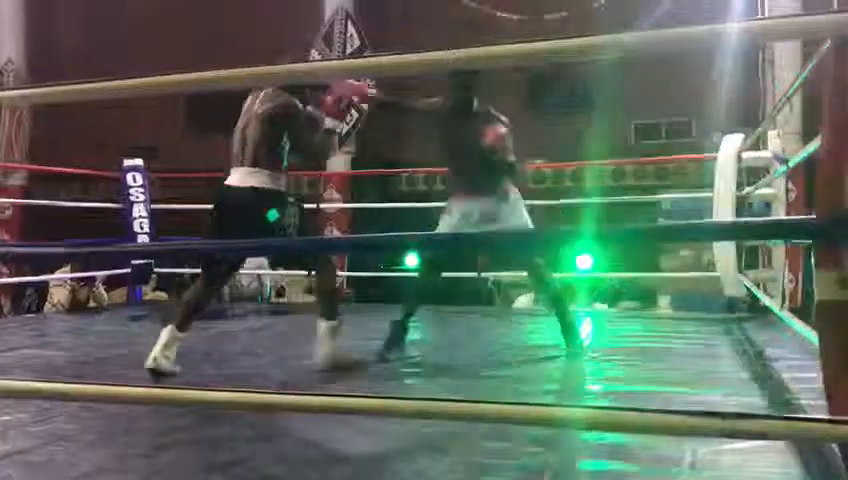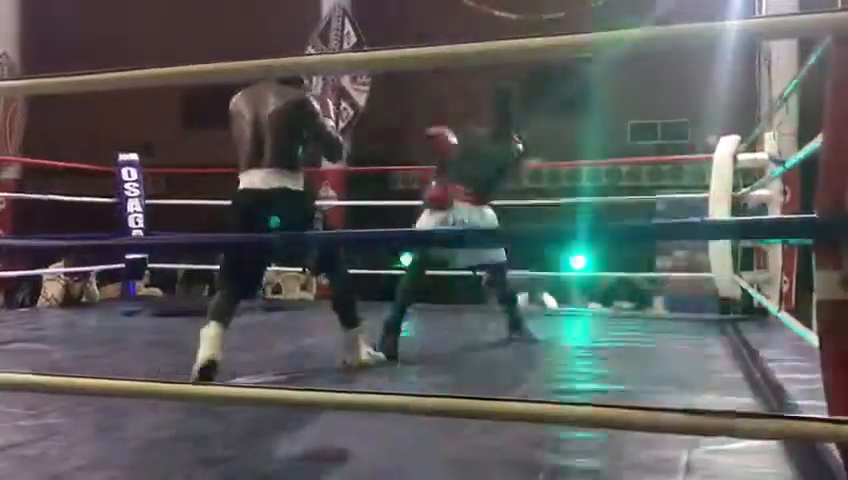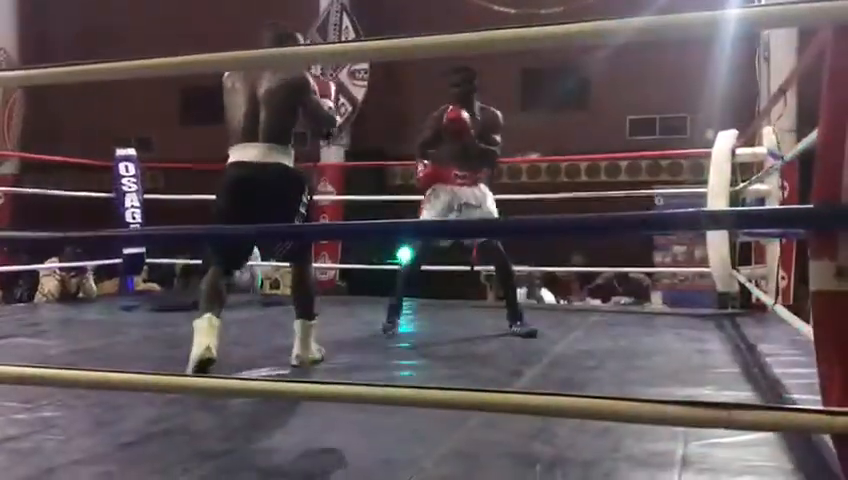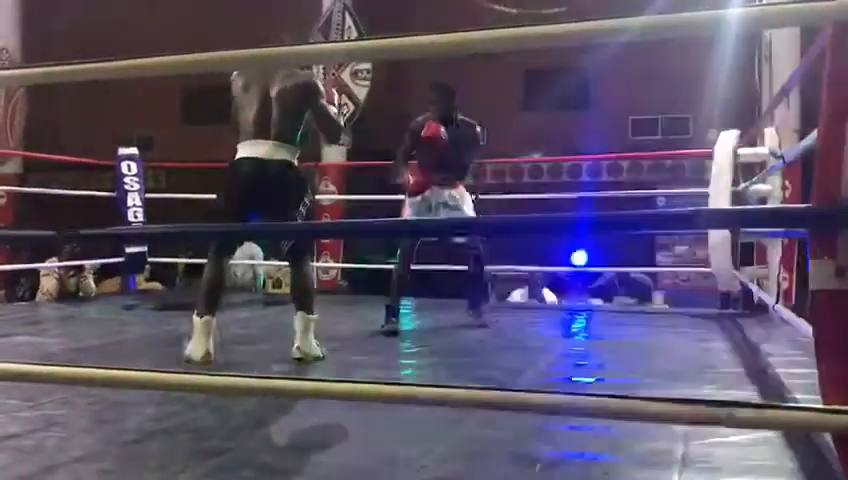
dt=0.4s
person 1, frame 1
left shoulder: (256, 99)
right shoulder: (286, 104)
right elbow: (318, 154)
left wrist: (323, 112)
right wrist: (334, 119)
left hip: (231, 194)
right hip: (264, 196)
left knee: (210, 278)
right knee: (323, 262)
left ankle: (162, 352)
right ankle: (329, 347)
person 1, frame 2
left shoulder: (238, 100)
right shoulder: (298, 100)
right elbow: (336, 151)
right wrist: (325, 120)
left hip: (247, 198)
right hip: (287, 198)
left knee: (231, 284)
right knee: (335, 270)
left ankle: (209, 353)
right ankle: (356, 352)
person 1, frame 3
left shoulder: (231, 77)
right shoulder: (296, 78)
right elbow: (326, 129)
right wrist: (326, 98)
left hip: (237, 173)
right hip: (277, 174)
left knee: (221, 264)
right knee: (300, 257)
left ankle: (205, 343)
right ankle: (305, 345)
person 1, frame 4
left shoulder: (241, 78)
right shoulder: (305, 82)
right elbow: (334, 134)
right wrist: (329, 106)
left hip: (244, 167)
right hip: (282, 172)
left knee: (218, 255)
right knee: (300, 256)
left ankle: (201, 342)
right ankle: (305, 340)
person 2, frame 1
left shoulder: (495, 121)
right shoulder: (441, 114)
left elbow: (512, 170)
left wrist: (500, 155)
left hip: (501, 198)
right hip: (464, 202)
left knee: (535, 265)
right knee: (431, 265)
left ankle: (568, 330)
right ankle: (399, 332)
person 2, frame 2
left shoulder: (514, 149)
right shoulder: (474, 134)
left elbow: (488, 179)
right elbow: (444, 164)
left wrist: (452, 151)
right wrist: (436, 185)
left hip: (476, 210)
right hip: (445, 204)
left knee: (498, 270)
right knee: (418, 262)
left ankle: (516, 325)
right ankle: (391, 333)
person 2, frame 3
left shoulder: (491, 117)
right shoulder: (439, 115)
left elbow: (492, 159)
right elbow: (419, 149)
left wrist: (472, 136)
right wrist: (421, 166)
left hip: (475, 190)
right hip: (441, 189)
left knee: (496, 252)
right knee: (420, 250)
left ankle: (515, 319)
right ankle: (393, 313)
person 2, frame 4
left shoulder: (471, 130)
right shoulder: (420, 125)
left elbow: (463, 171)
right elbow: (401, 159)
left wrist: (444, 147)
right wrist: (408, 177)
left hip: (453, 192)
right hip: (422, 191)
left knee: (474, 249)
right knee: (407, 251)
left ankle: (474, 307)
right ankle: (392, 314)
